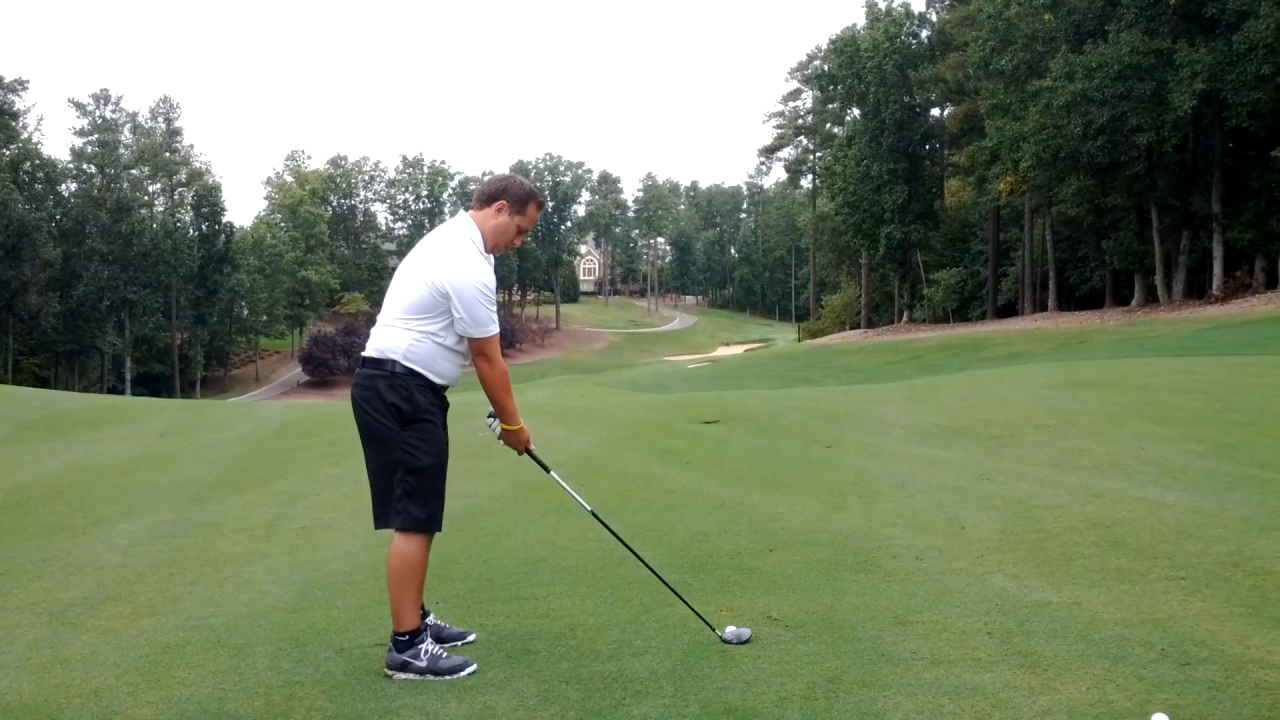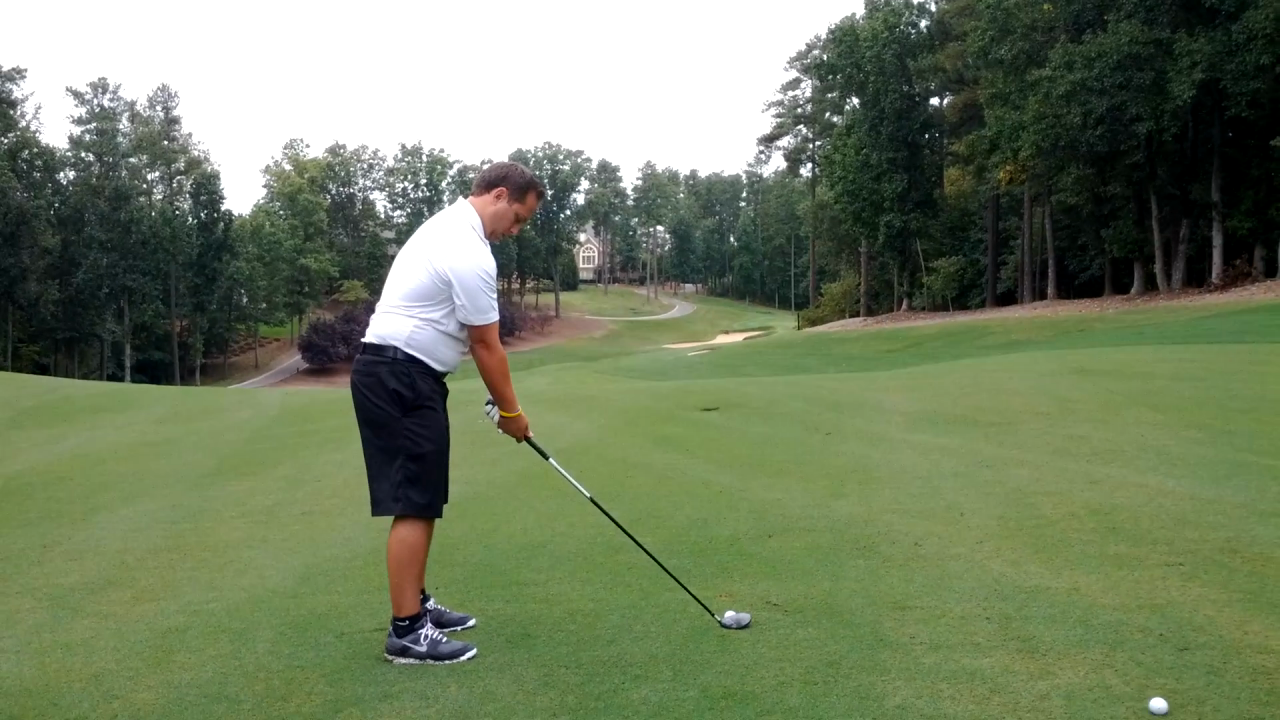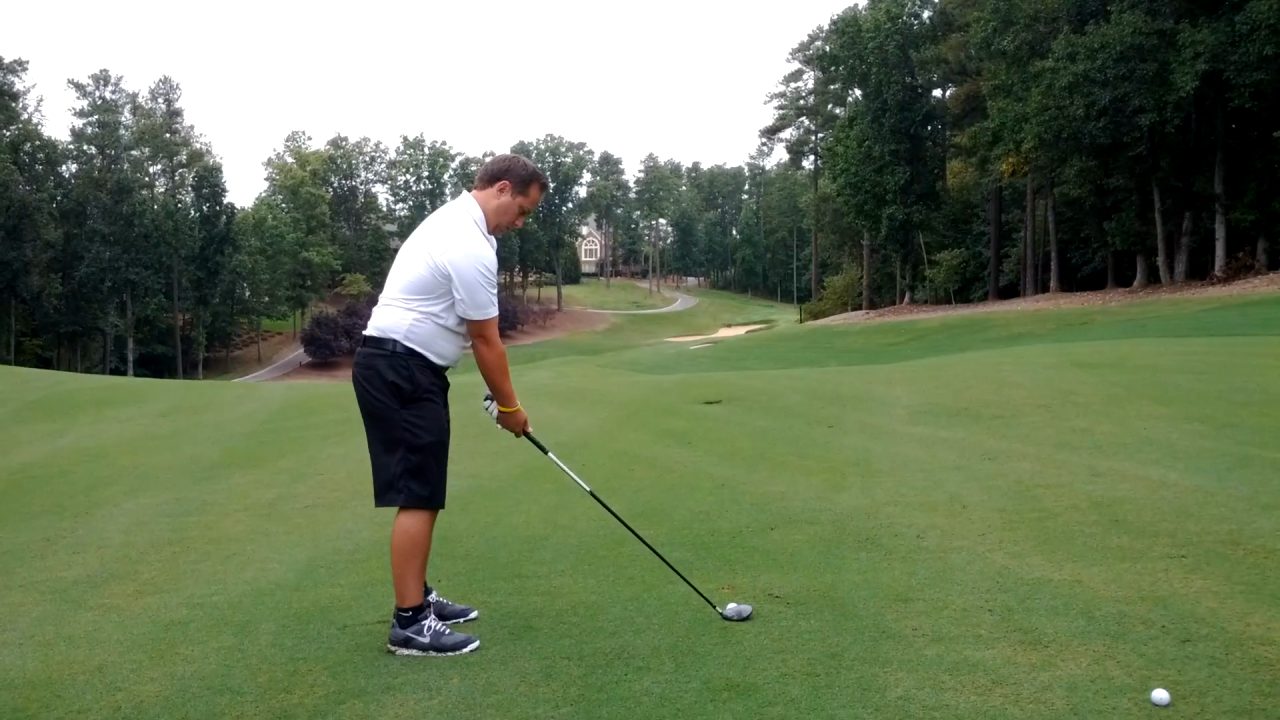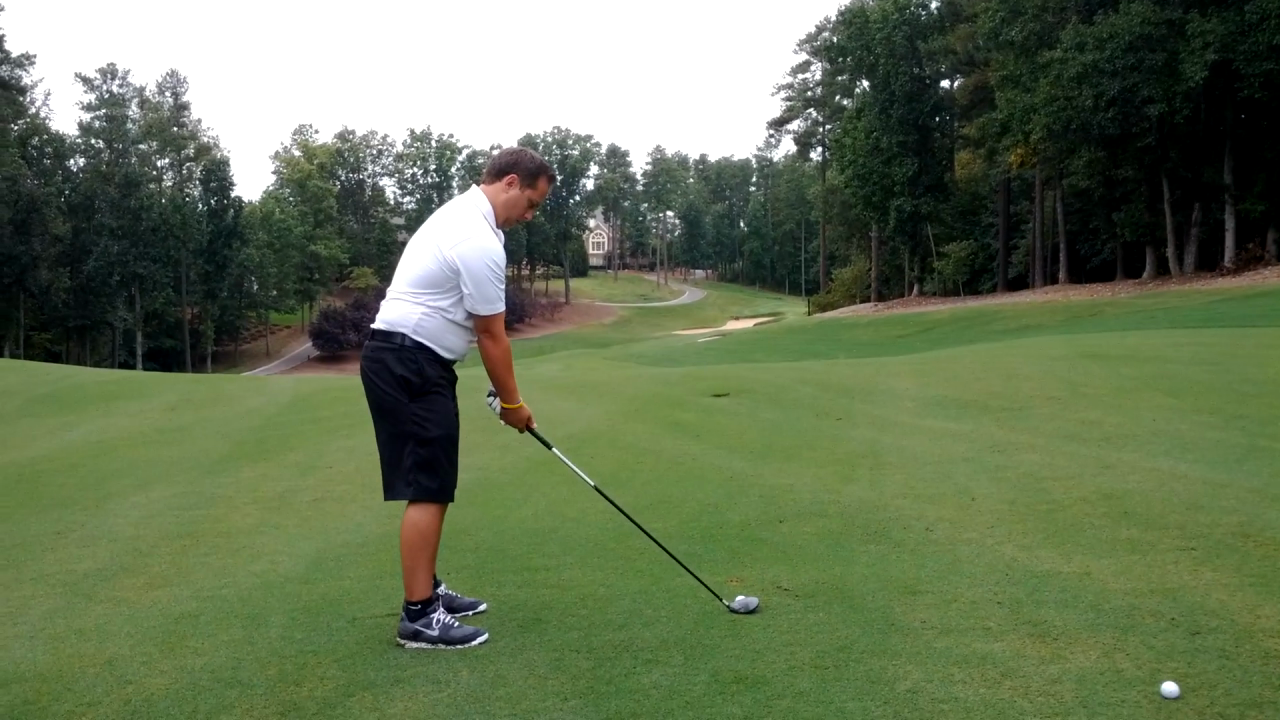
dt=0.2s
person 1, frame 1
left shoulder: (450, 238)
right shoulder: (468, 267)
right elbow: (487, 359)
right wrist: (512, 424)
left hip: (400, 386)
right hip: (400, 391)
left knee: (420, 512)
right knee: (414, 517)
left ankle: (415, 619)
right ankle: (406, 647)
person 1, frame 2
left shoulder: (447, 224)
right shoulder: (469, 254)
right elbow: (486, 345)
right wrist: (510, 411)
left hip: (397, 372)
right hip: (400, 378)
left knee: (422, 499)
right knee: (414, 503)
left ankle: (415, 604)
right ankle: (406, 631)
person 1, frame 3
left shoulder: (452, 218)
right shoulder: (471, 248)
right elbow: (486, 341)
right wrist: (509, 406)
left hip: (399, 365)
right hip: (401, 371)
left knee: (422, 490)
right knee: (418, 494)
left ankle: (417, 597)
right ankle: (409, 623)
person 1, frame 4
left shoulder: (462, 212)
right shoulder: (479, 243)
right elbow: (492, 336)
right wrist: (512, 403)
left hip: (407, 358)
right hip: (408, 363)
left knee: (431, 483)
right knee: (428, 487)
left ankle: (427, 590)
right ankle: (418, 615)
